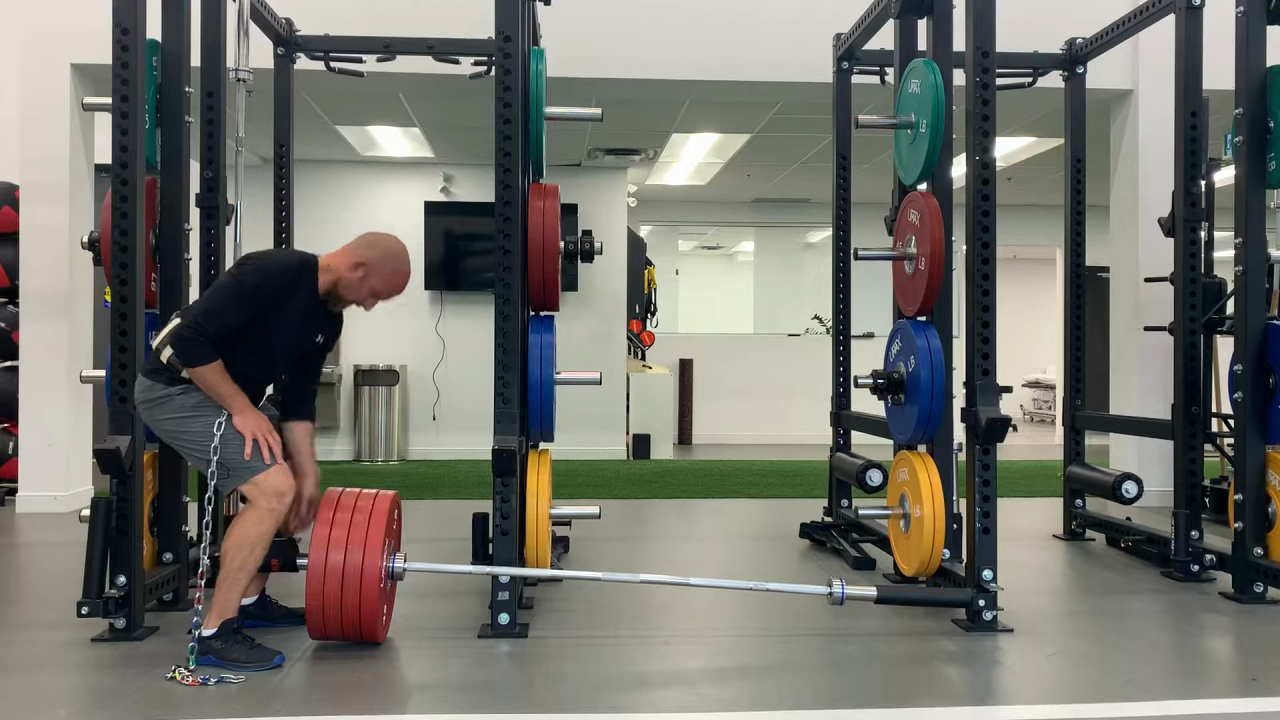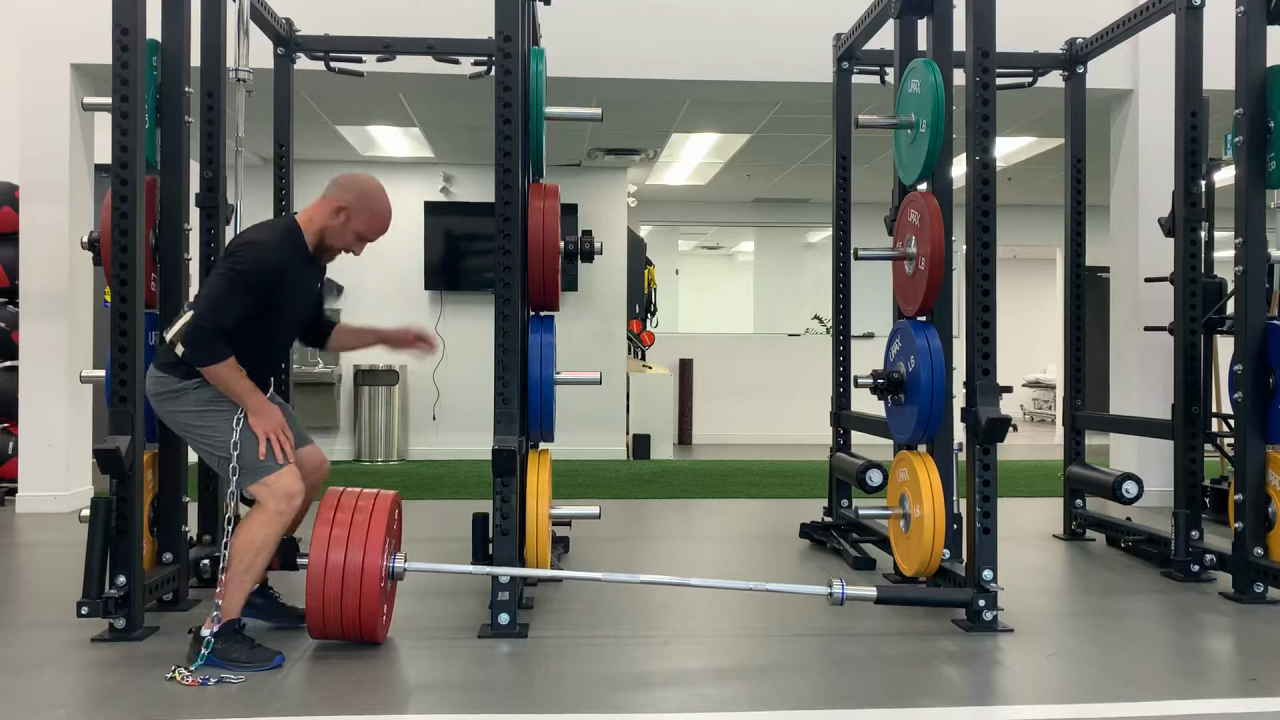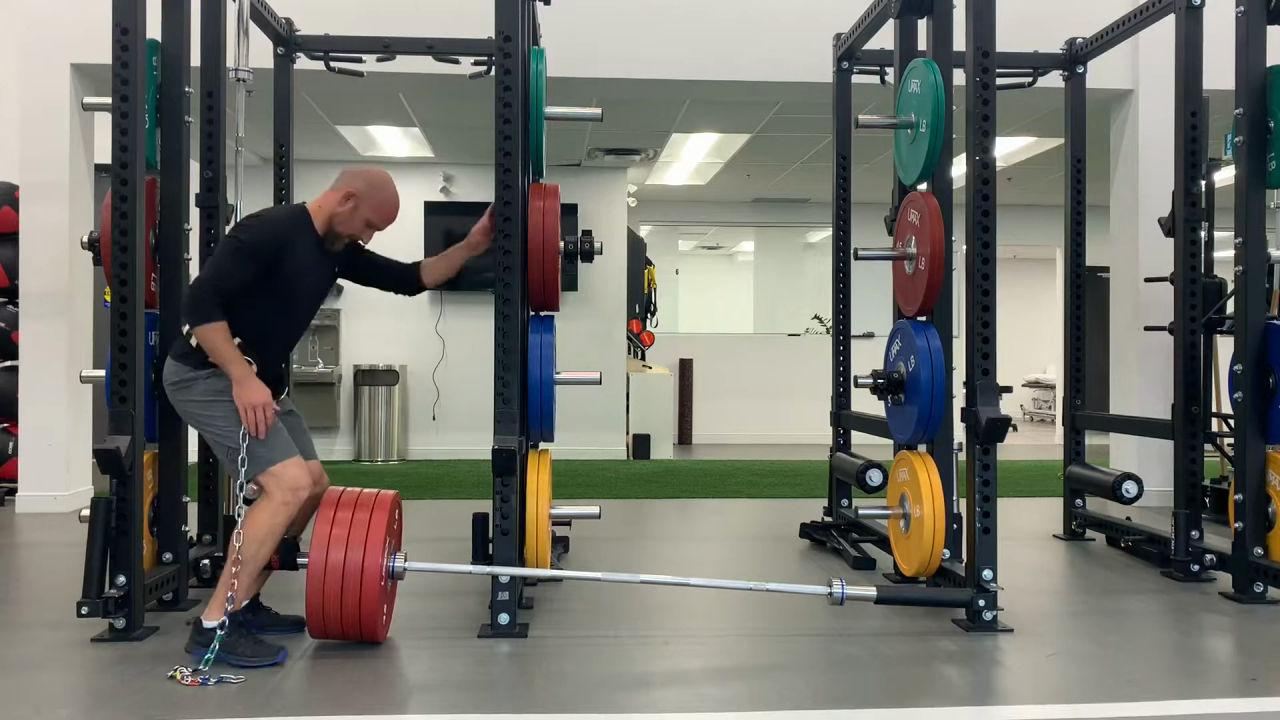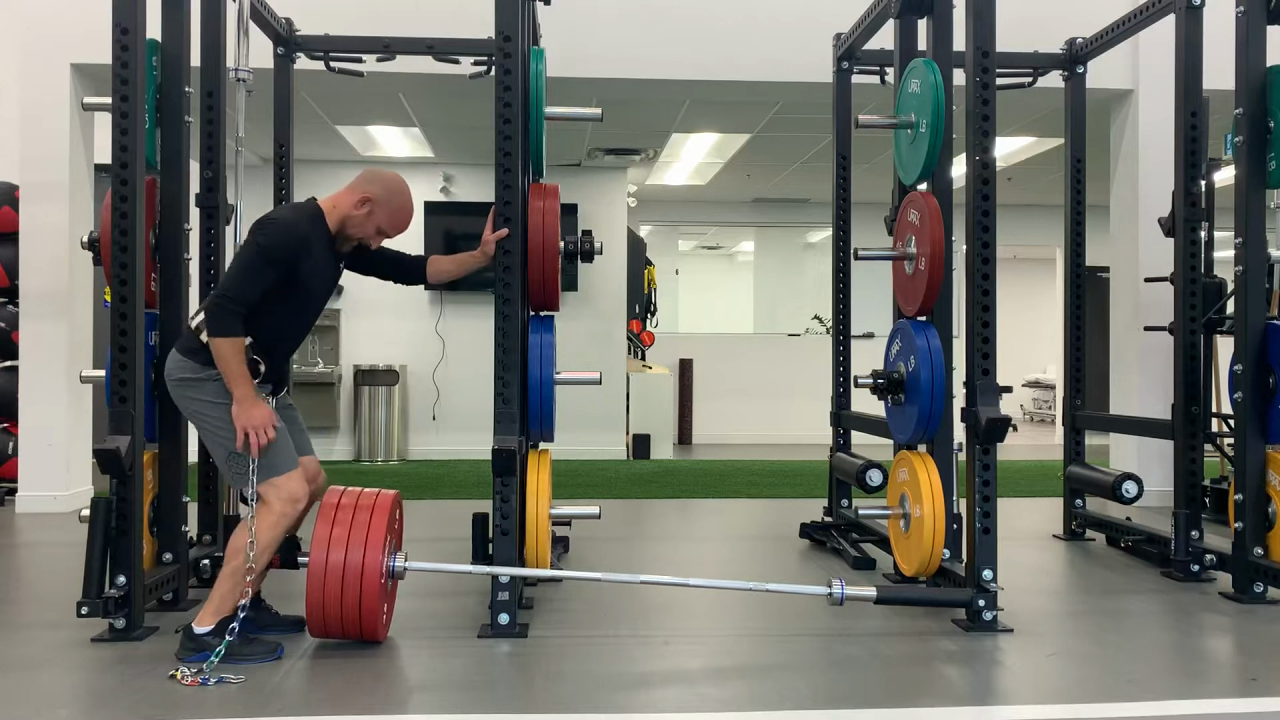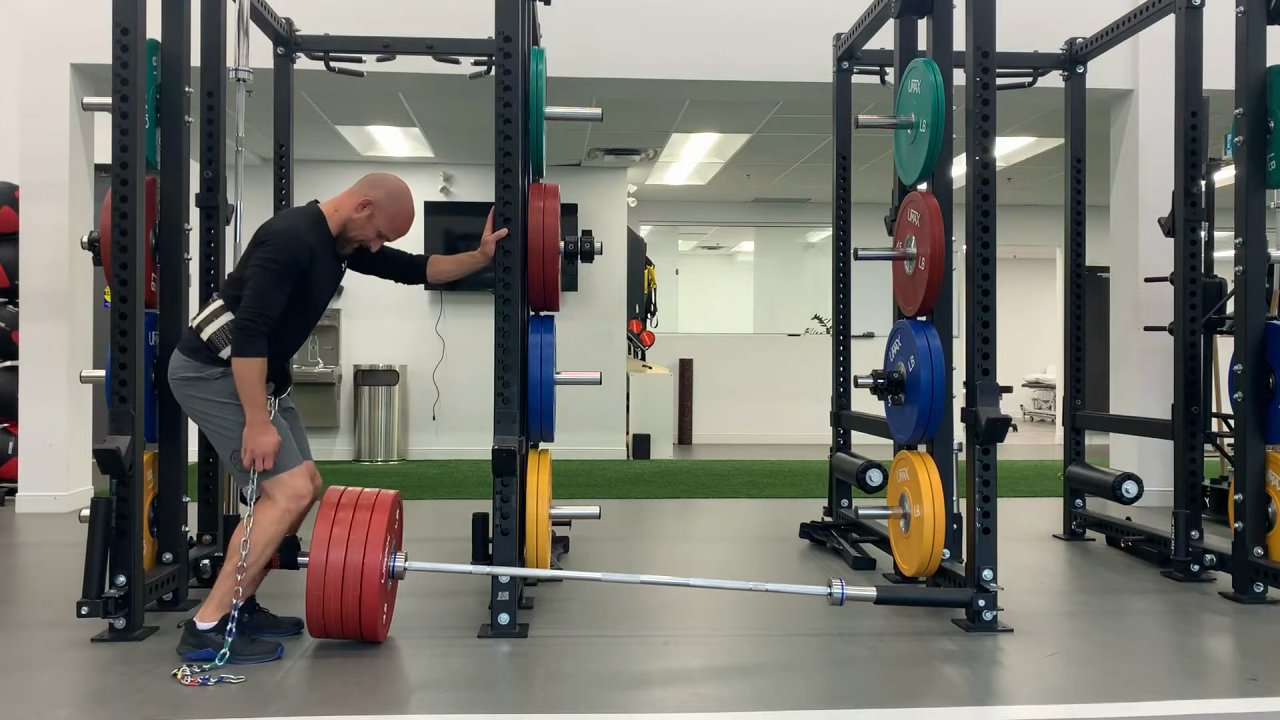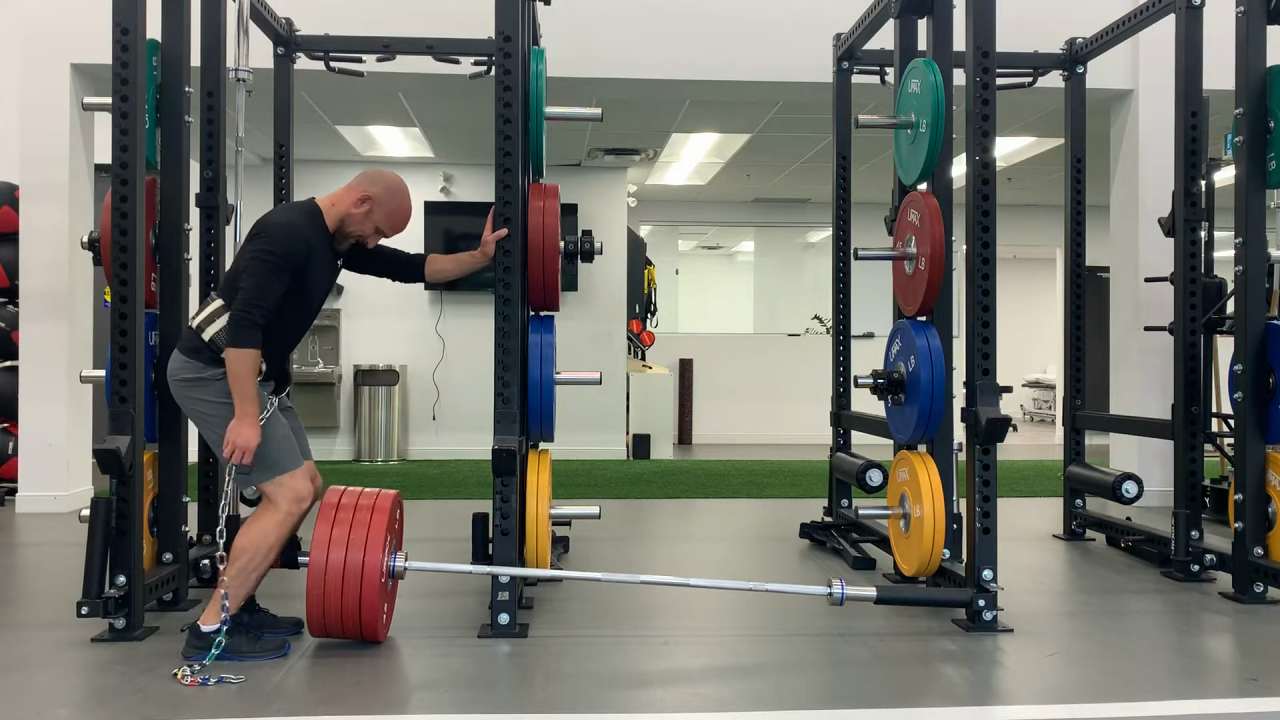
dt=0.3s
person 1, frame 1
left shoulder: (327, 317)
right shoulder: (271, 274)
left elbow: (298, 402)
right elbow: (192, 339)
left wrist: (308, 475)
right wrist: (243, 408)
left hip: (229, 392)
right hip: (176, 387)
left knee: (299, 480)
right knee: (273, 491)
left ankle: (249, 600)
right ankle: (214, 633)
person 1, frame 2
left shoulder: (312, 260)
right shoulder: (265, 251)
left elbow: (317, 333)
right elbow: (202, 338)
left wrist: (385, 337)
right wrist: (257, 405)
left hip: (240, 380)
right hip: (190, 382)
left knee: (311, 469)
right knee: (283, 492)
left ankle: (250, 589)
right ankle: (216, 634)
person 1, frame 3
left shoulder: (335, 249)
right shoulder: (271, 230)
left elbow: (406, 279)
right elbow: (201, 301)
left wrist: (469, 249)
right wrist: (241, 378)
left hip: (257, 380)
right hip: (208, 376)
left knee: (311, 488)
right knee: (289, 486)
left ankle: (241, 606)
right ankle: (212, 623)
person 1, frame 4
left shoulder: (340, 242)
right shoulder: (287, 230)
left elbow: (412, 270)
right elbow: (222, 310)
left wrist: (481, 256)
right wrist: (244, 399)
left hip: (257, 376)
right hip: (210, 372)
left knee: (310, 483)
right knee: (284, 496)
left ankle: (243, 603)
right ankle: (205, 632)
person 1, frame 5
left shoulder: (341, 243)
right shoulder: (291, 237)
left elbow: (413, 269)
right elbow: (248, 330)
left wrist: (480, 257)
right wrist: (259, 424)
left hip: (255, 374)
right hip: (213, 369)
left knee: (303, 489)
right knee: (290, 491)
left ankle: (238, 607)
right ankle: (207, 626)
person 1, frame 6
left shoulder: (336, 240)
right shoulder: (288, 231)
left elbow: (410, 268)
right elbow: (243, 322)
left wrist: (480, 257)
right wrist: (245, 417)
left hip: (255, 374)
right hip: (211, 371)
left knee: (306, 488)
right knee: (290, 495)
left ankle: (239, 605)
right ankle: (211, 629)
